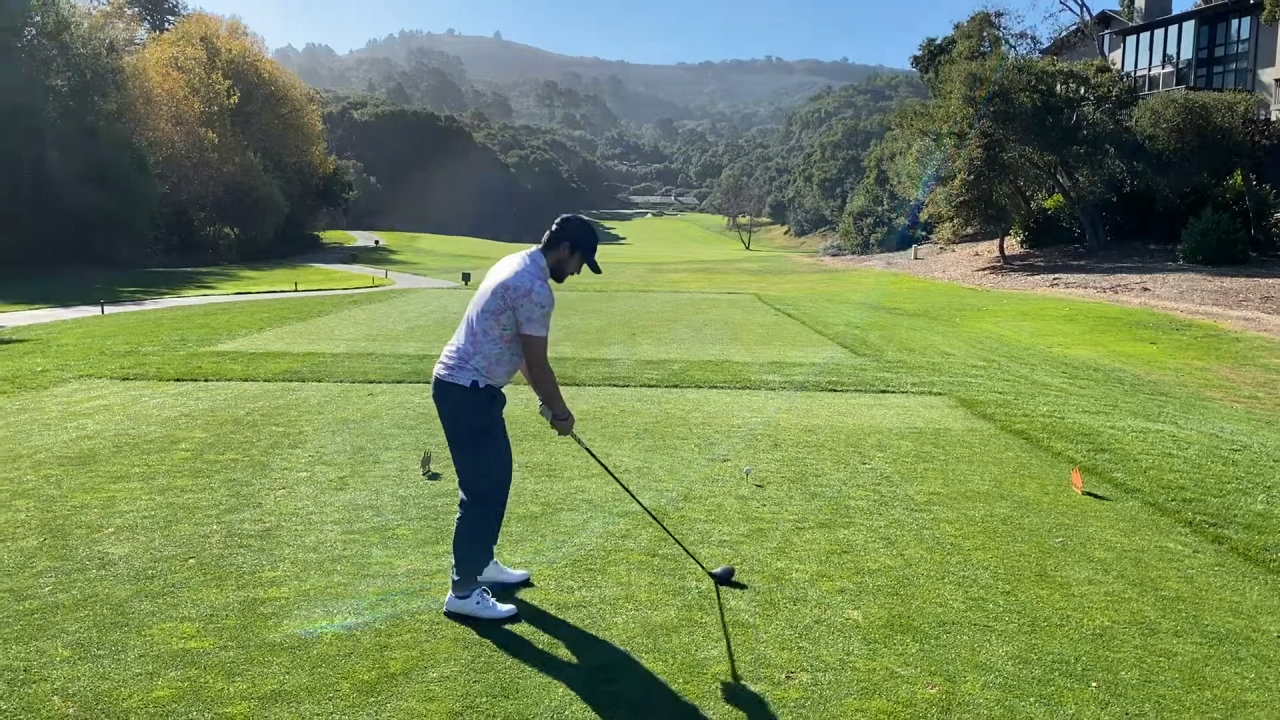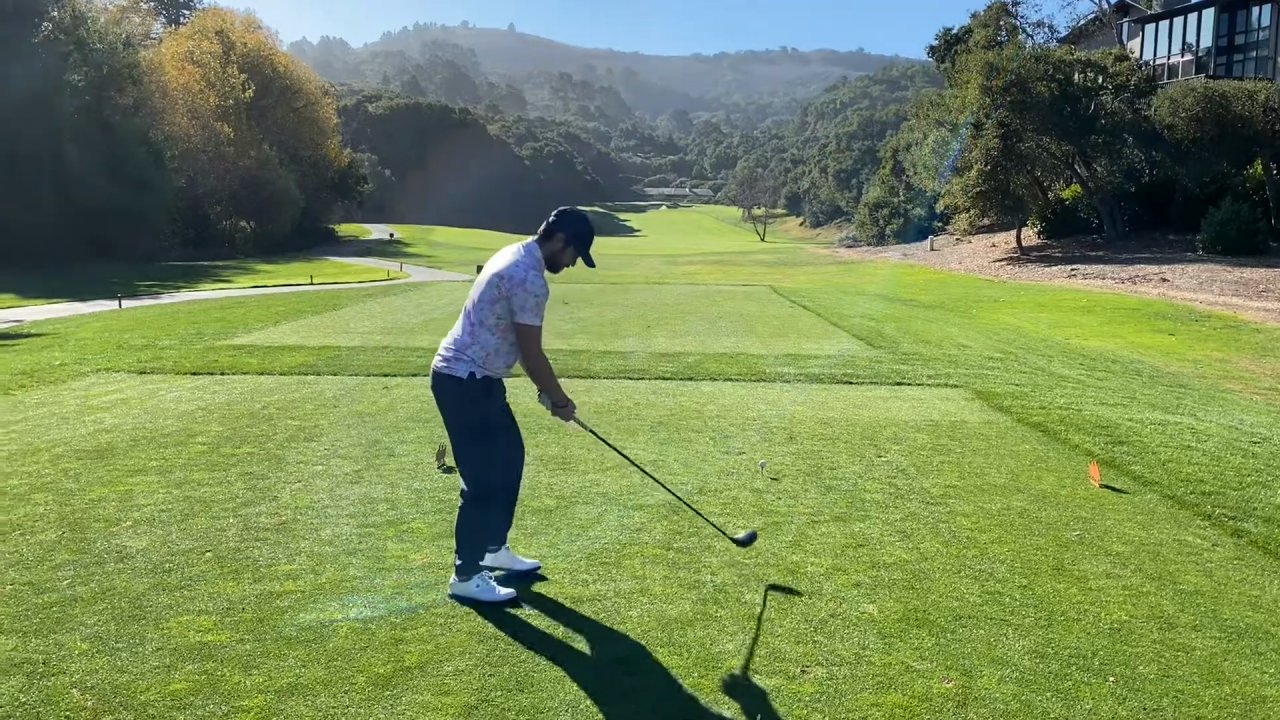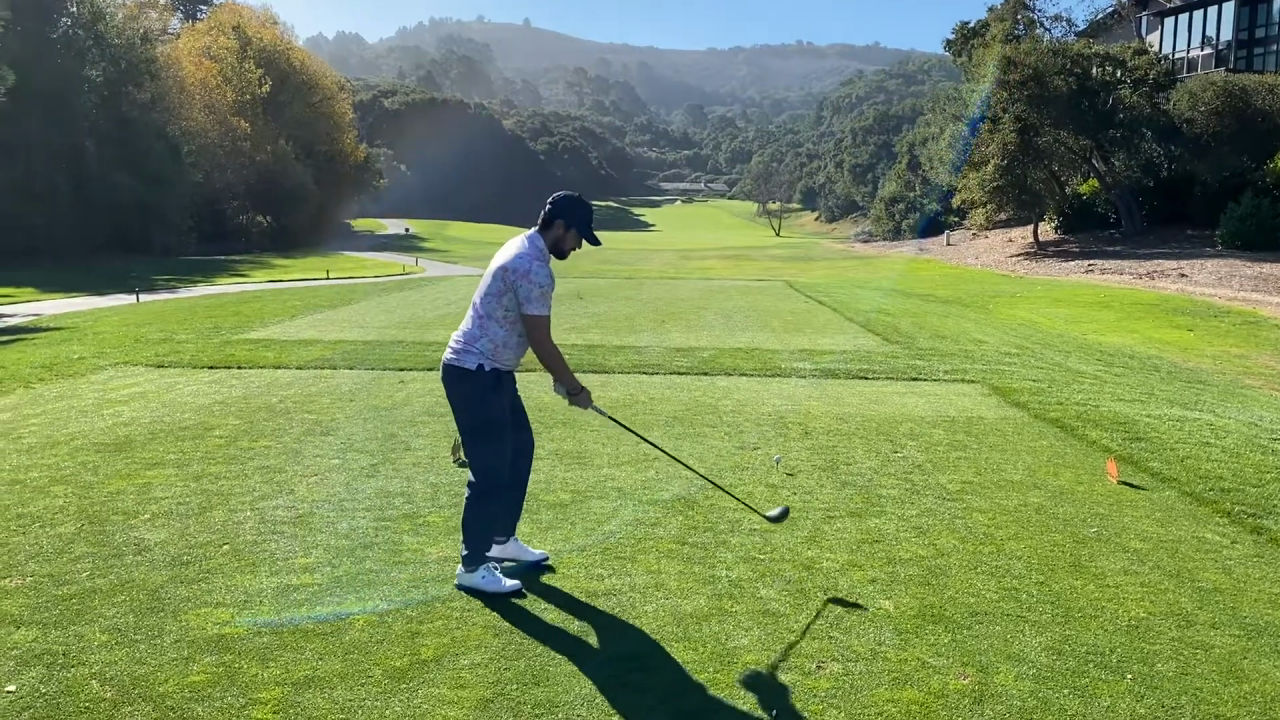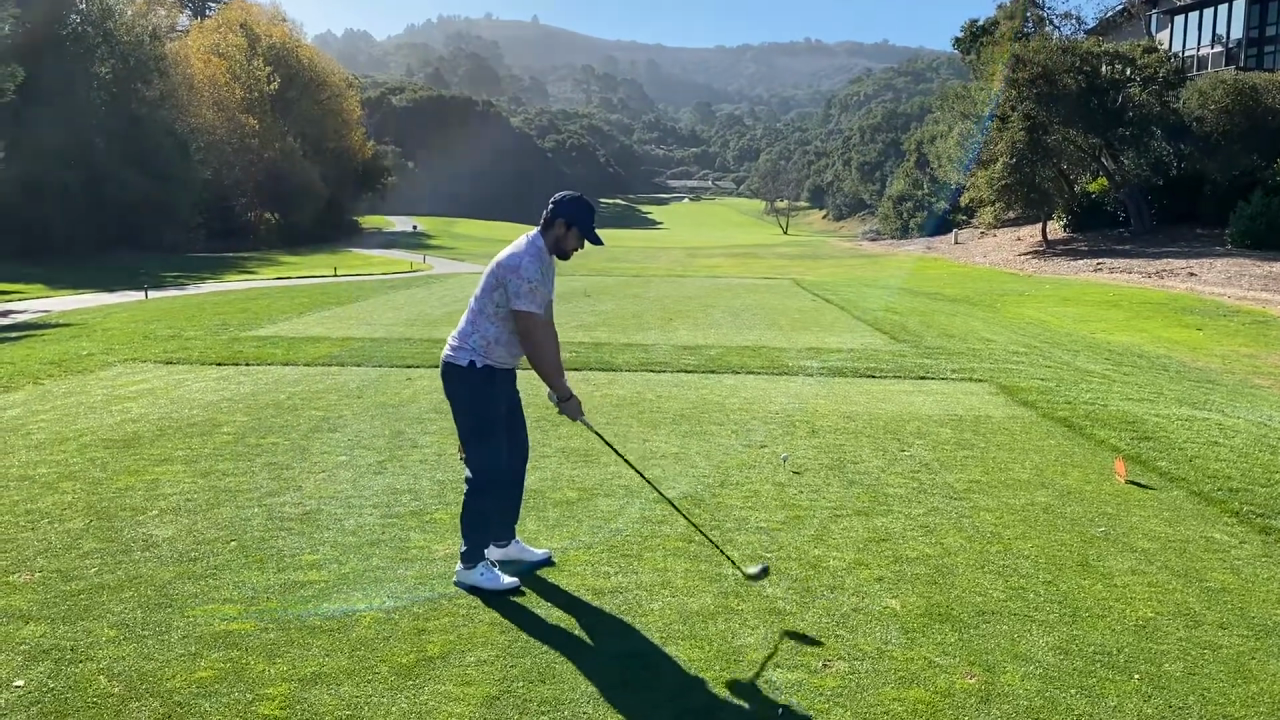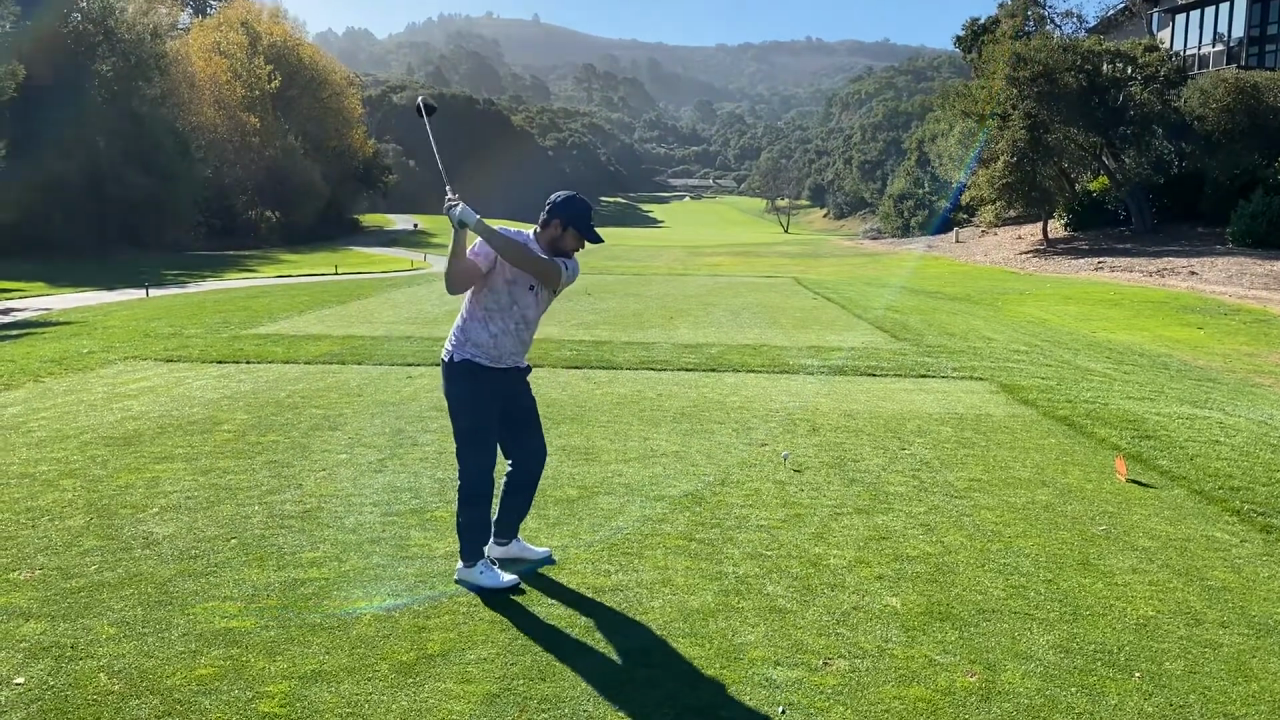
dt=0.7s
person 1, frame 1
left shoulder: (516, 265)
right shoulder: (534, 288)
right elbow: (537, 363)
left wrist: (544, 398)
right wrist: (561, 412)
left hip: (468, 385)
right hip: (466, 390)
left knee: (496, 476)
right knee: (482, 488)
left ankle: (481, 562)
right ankle: (463, 590)
person 1, frame 2
left shoulder: (515, 256)
right shoulder: (529, 278)
right elbow: (531, 352)
left wrist: (547, 390)
right wrist: (560, 400)
left hip: (473, 377)
right hip: (465, 381)
left knee: (509, 459)
right knee: (484, 479)
left ankle: (493, 547)
right ankle: (466, 574)
person 1, frame 3
left shoulder: (523, 250)
right shoulder: (534, 269)
left elbow: (530, 336)
right elbow: (541, 342)
left wrist: (561, 379)
right wrist: (574, 388)
left hip: (487, 370)
right hip: (475, 373)
left knee: (518, 451)
right knee: (490, 470)
left ankle: (501, 538)
right ankle: (472, 565)
person 1, frame 4
left shoulder: (544, 262)
right shoulder: (524, 264)
left elbow: (545, 327)
right elbow: (529, 341)
left wrist: (561, 383)
right wrist: (561, 393)
left hip: (497, 370)
right hip: (470, 369)
left knee: (514, 456)
right knee: (487, 466)
left ankle: (502, 541)
right ankle: (471, 562)
person 1, frame 5
left shoulder: (565, 266)
right shoulder: (499, 240)
left elbow: (535, 266)
right elbow: (456, 285)
left wrist: (478, 225)
right wrist: (460, 236)
left hip: (511, 372)
right hip: (468, 367)
left knee: (531, 455)
right knee: (478, 466)
left ankle: (504, 539)
right ankle: (471, 561)
